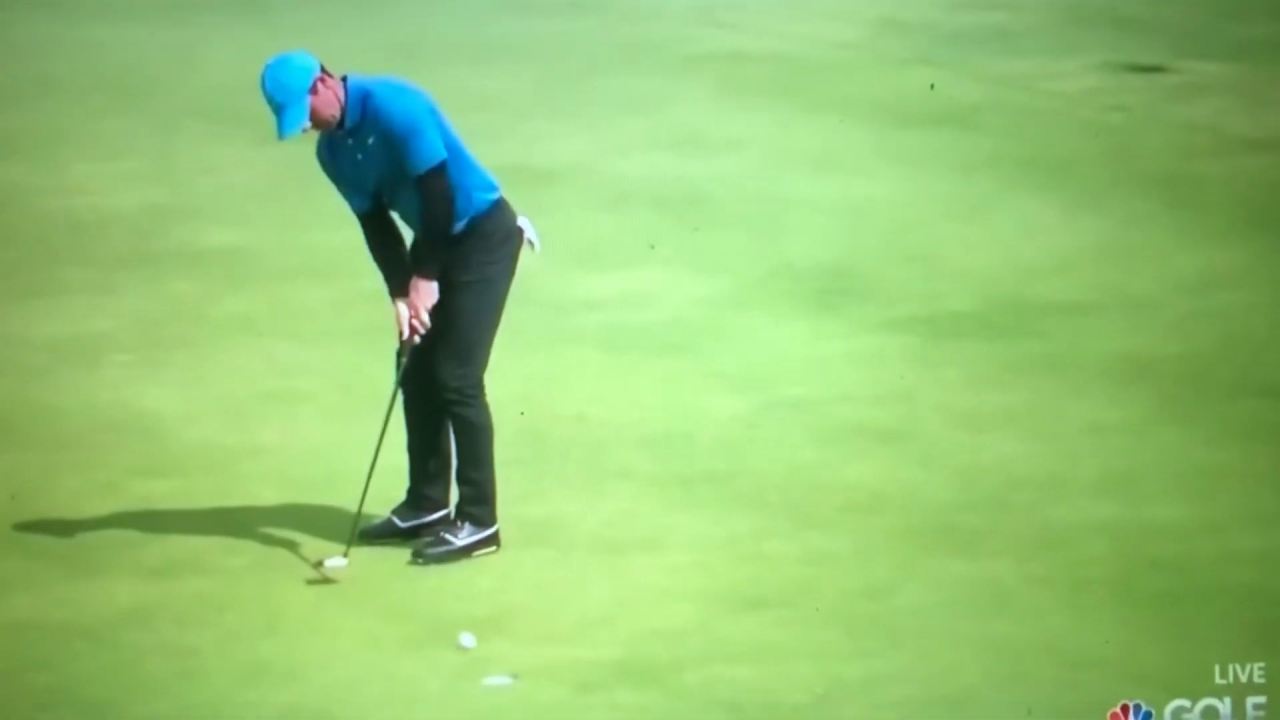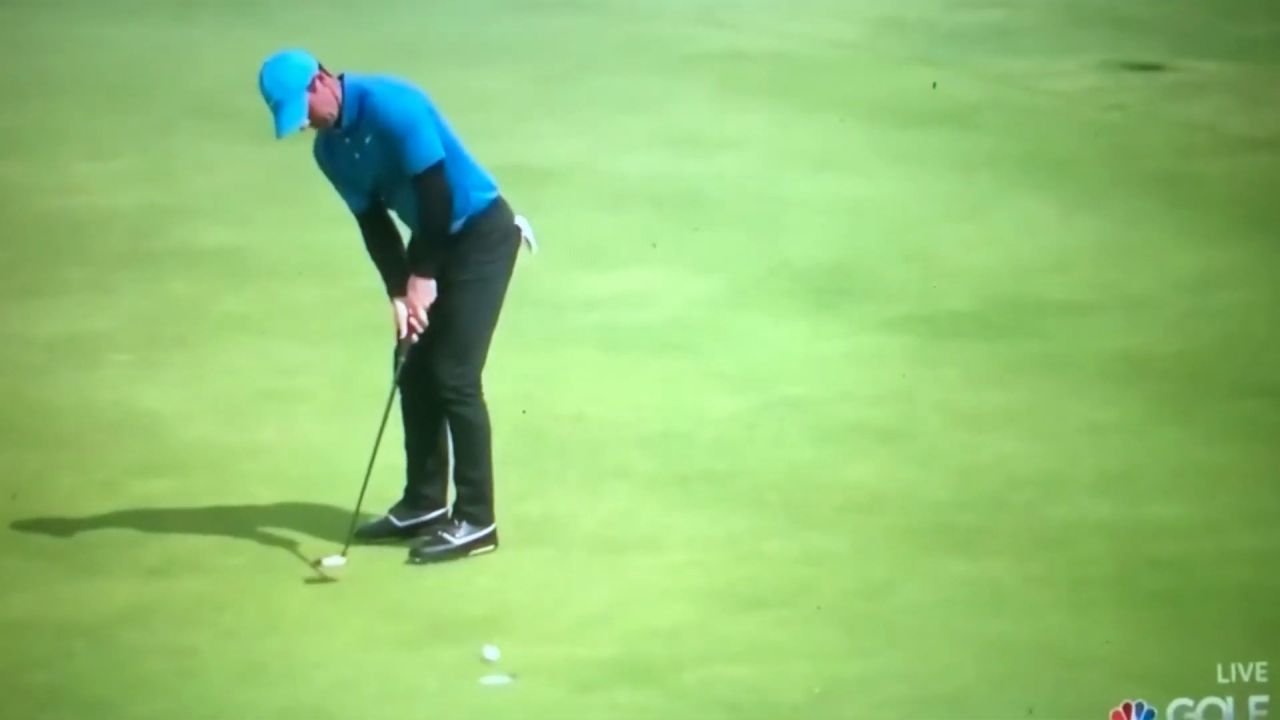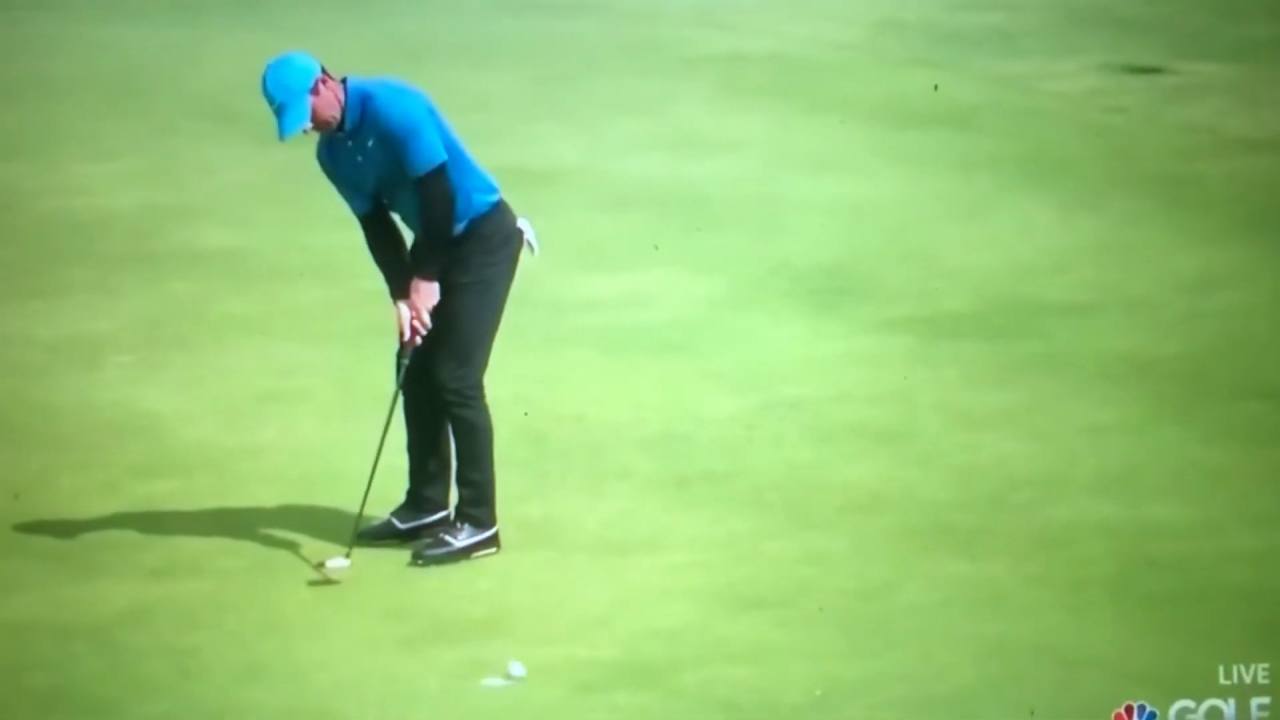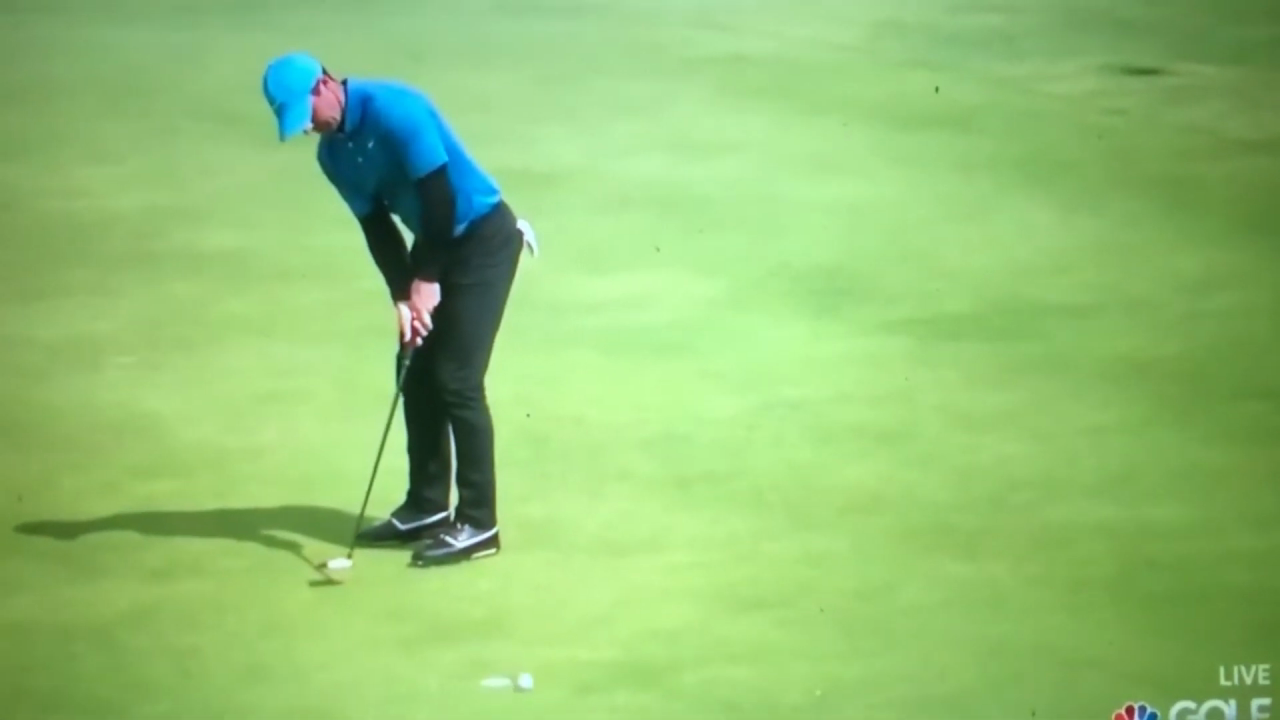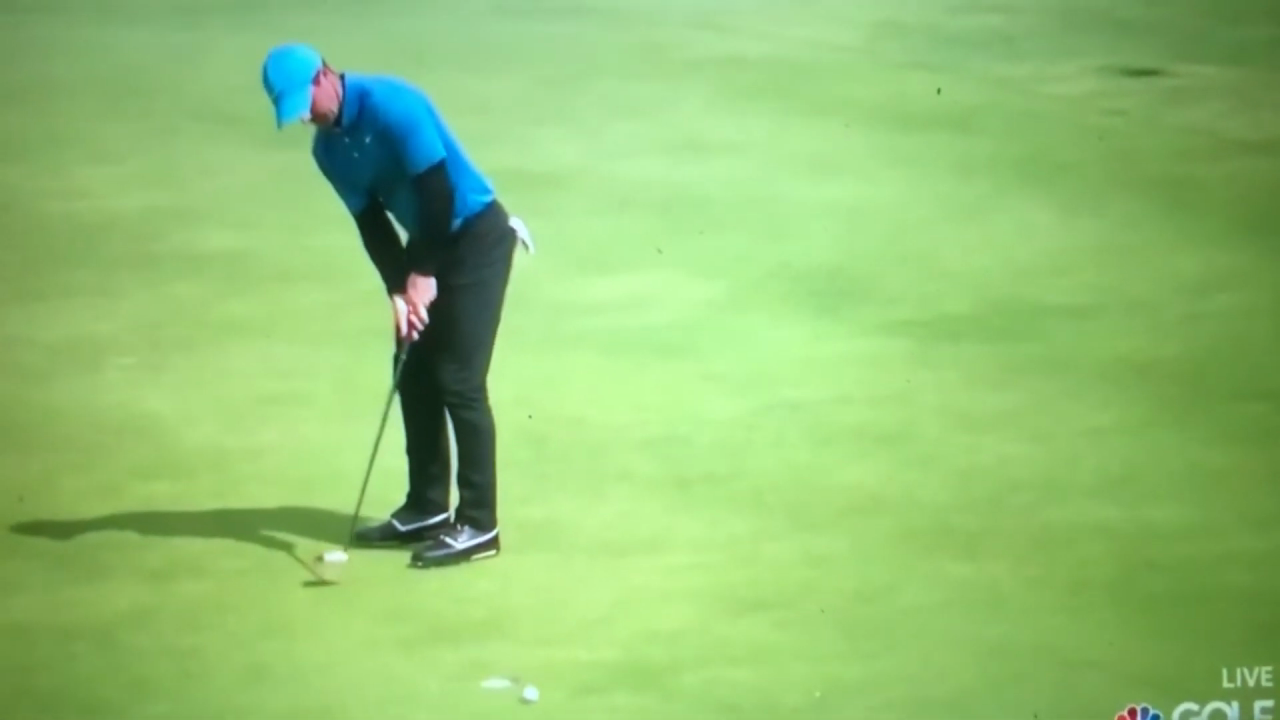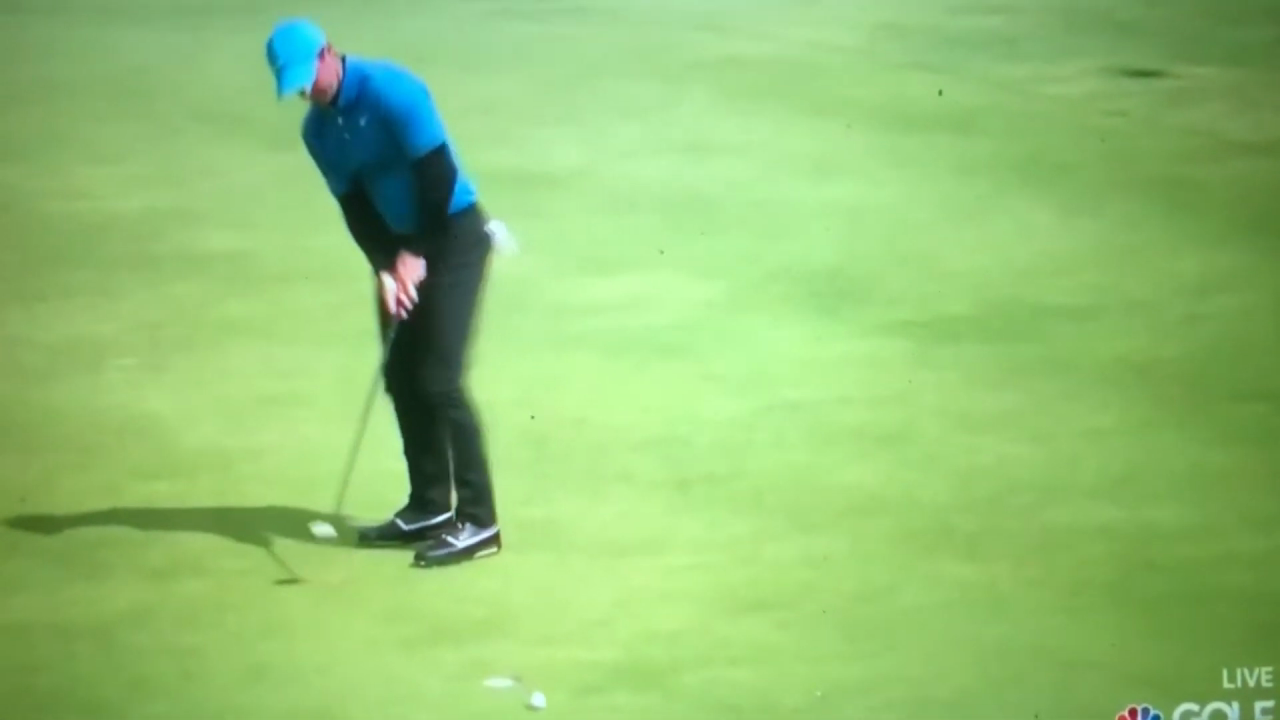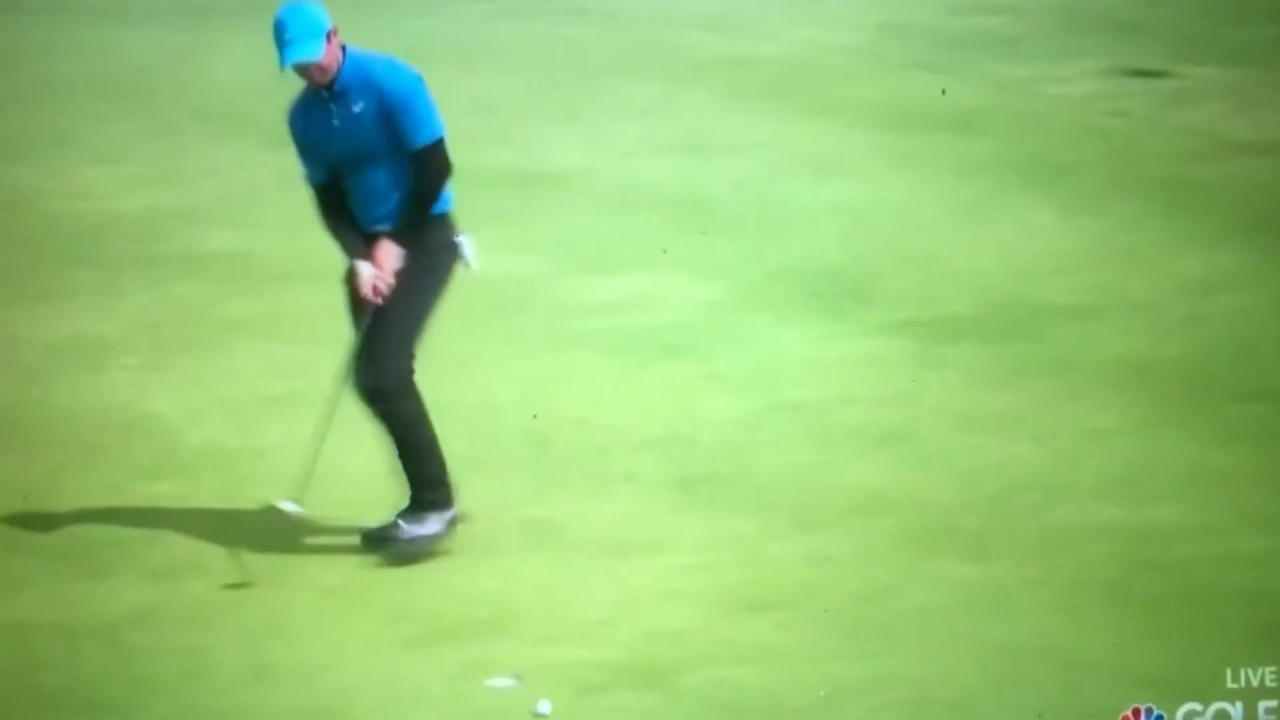
dt=0.2s
person 1, frame 1
left shoulder: (392, 104)
right shoulder: (332, 149)
left elbow: (439, 190)
right elbow: (376, 223)
left wrist: (425, 277)
right wrist: (401, 293)
left hip: (483, 234)
right hip: (434, 239)
left knee: (456, 377)
right knee: (417, 373)
left ankle: (479, 521)
right ankle: (428, 504)
person 1, frame 2
left shoulder: (389, 103)
right shoulder: (329, 148)
left elbow: (436, 189)
right elbow: (373, 222)
left wrist: (423, 276)
right wrist: (398, 292)
left hip: (480, 233)
right hip: (433, 238)
left knee: (453, 376)
right knee: (414, 371)
left ankle: (476, 520)
right ankle: (425, 503)
person 1, frame 3
left shoulder: (392, 106)
right shoulder: (332, 151)
left elbow: (438, 192)
right elbow: (376, 225)
left wrist: (426, 278)
right wrist: (402, 294)
left hip: (482, 235)
right hip: (435, 241)
left knee: (456, 378)
right knee: (417, 373)
left ankle: (478, 522)
right ankle: (427, 504)
person 1, frame 4
left shoulder: (393, 108)
right shoulder: (332, 152)
left elbow: (440, 195)
right elbow: (377, 226)
left wrist: (426, 279)
right wrist: (403, 296)
left hip: (483, 237)
right hip: (435, 245)
left knee: (456, 380)
right knee: (417, 375)
left ankle: (478, 523)
right ankle: (427, 505)
person 1, frame 5
left shoulder: (391, 105)
right shoulder: (328, 148)
left elbow: (439, 190)
right elbow: (371, 222)
left wrist: (423, 275)
right wrist: (397, 291)
left hip: (476, 236)
right hip: (426, 249)
left knee: (458, 381)
right knee: (415, 378)
left ankle: (479, 524)
right ankle: (427, 507)
person 1, frame 6
left shoulder: (391, 89)
right shoulder: (318, 129)
left elbow: (440, 174)
right elbow: (355, 206)
left wrist: (417, 254)
right wrist: (385, 269)
left hip: (453, 236)
right hip: (400, 247)
left knee: (437, 380)
right knee: (403, 379)
left ankle: (479, 521)
right ankle: (430, 506)
person 1, frame 7
left shoulder: (391, 82)
right shoulder: (304, 115)
left elbow: (436, 166)
right elbow: (328, 197)
left wrist: (396, 243)
right wrist: (359, 258)
left hip: (422, 240)
right hip: (370, 248)
left knee: (375, 372)
right knee: (388, 376)
left ankle: (433, 509)
right ankle: (430, 503)
